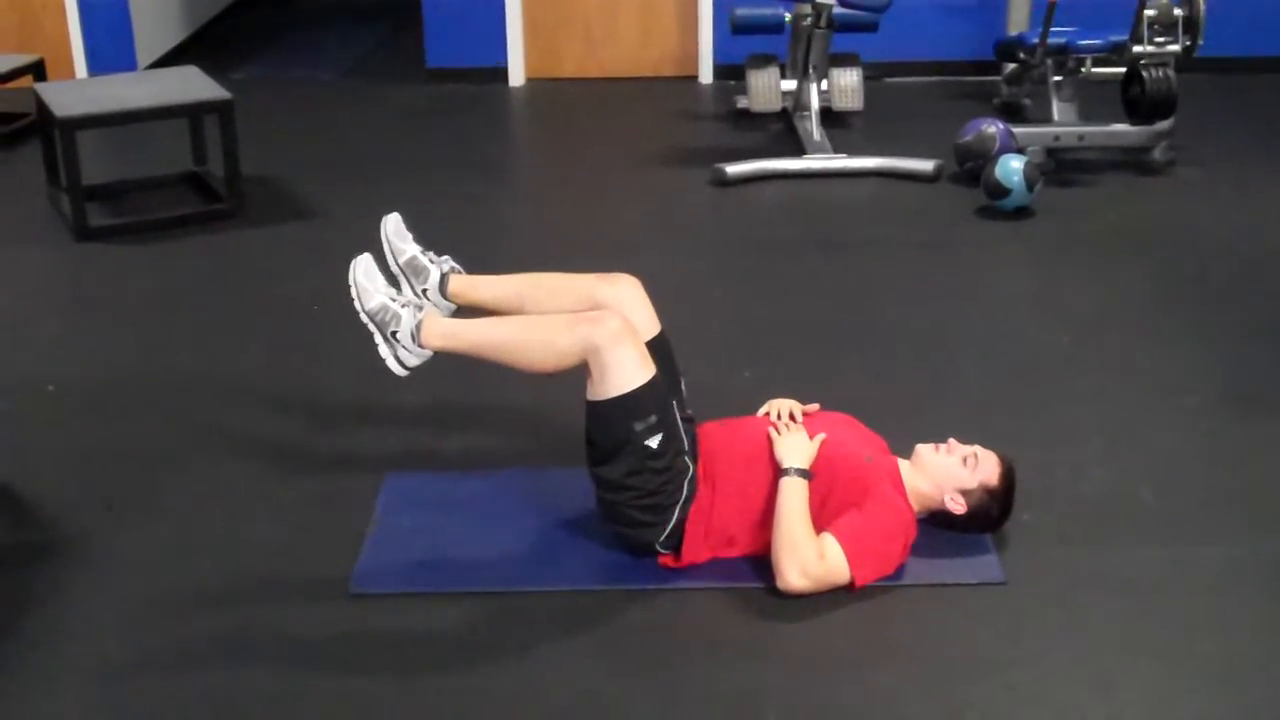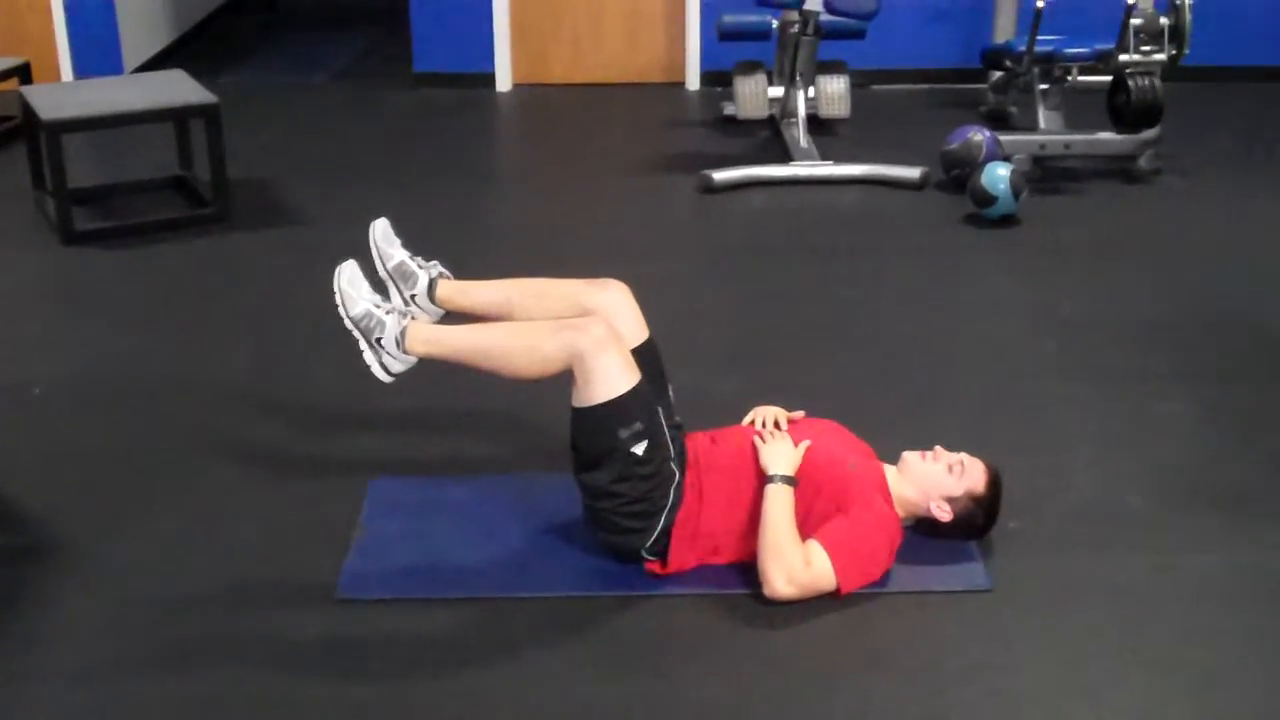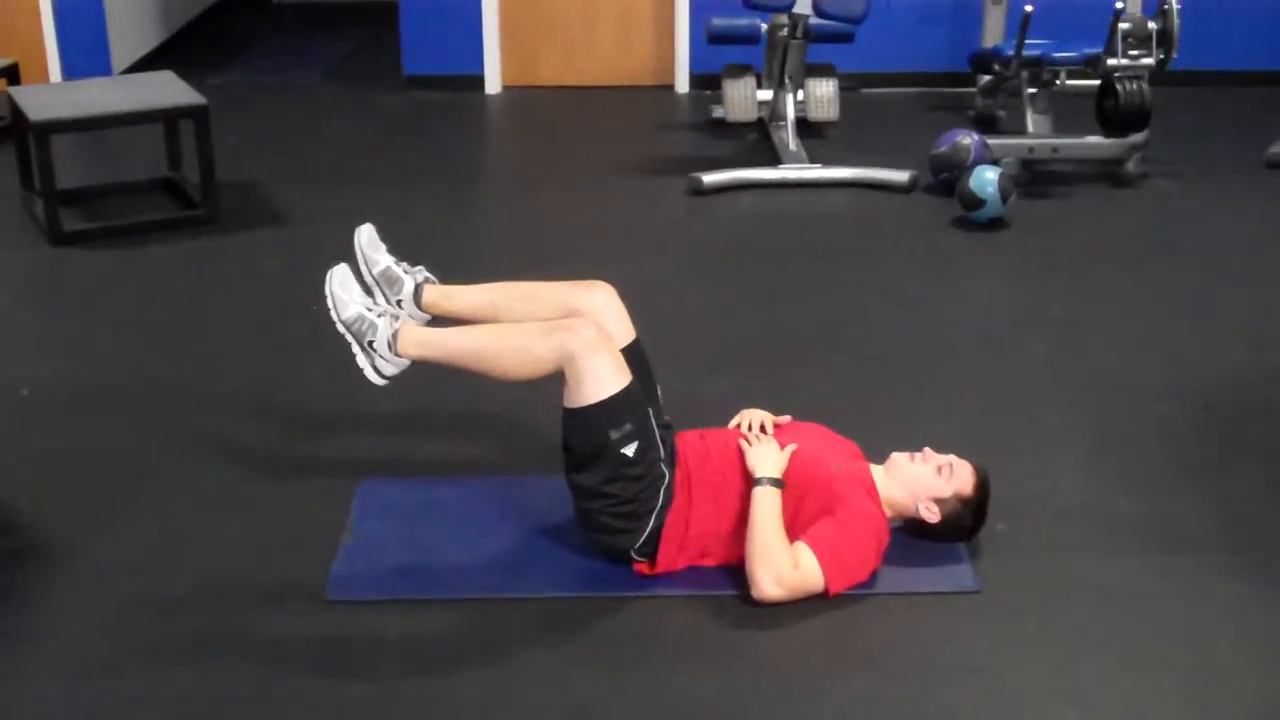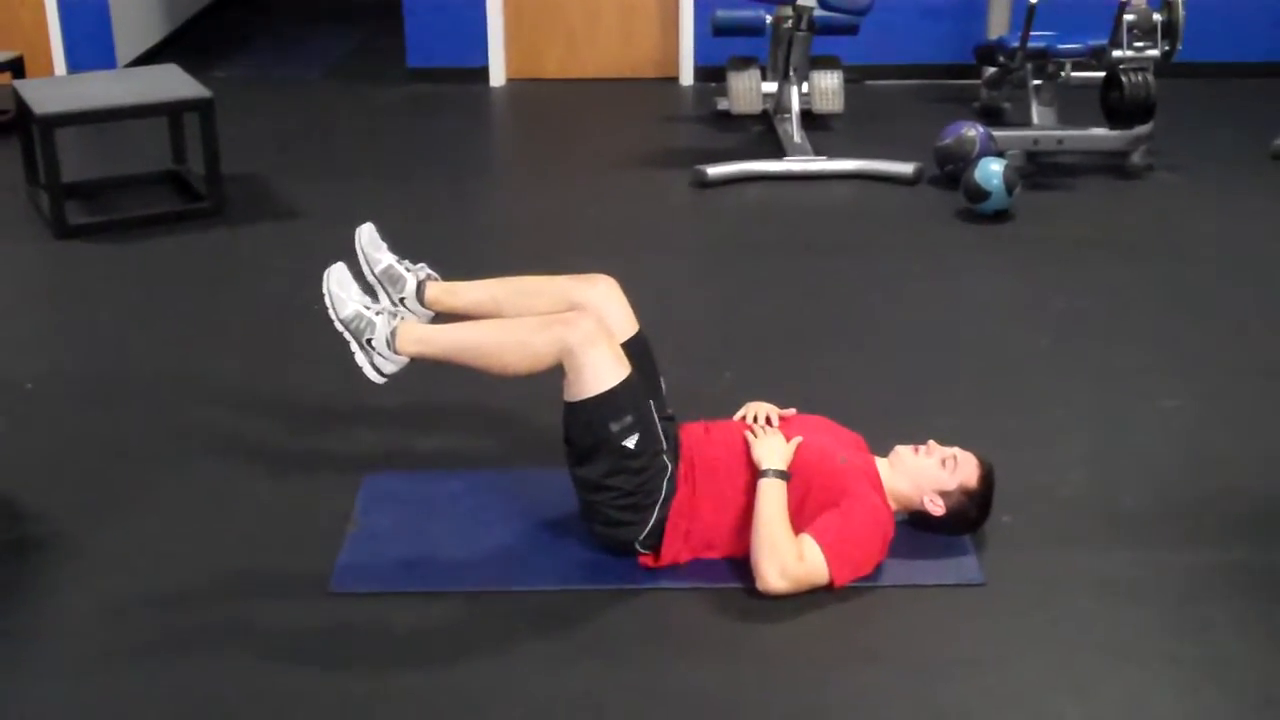
dt=0.4s
person 1, frame 1
left shoulder: (888, 521)
right shoulder: (875, 457)
left elbow: (796, 575)
left wrist: (795, 468)
right wrist: (784, 409)
left hip: (666, 507)
right hip: (688, 449)
left knee: (605, 331)
right knee: (619, 291)
left ankle: (417, 334)
right ankle: (445, 286)
person 1, frame 2
left shoulder: (874, 528)
right shoulder: (861, 462)
left elbow: (782, 581)
left wrist: (779, 475)
right wrist: (770, 416)
left hip: (652, 513)
right hip: (676, 457)
left knee: (589, 338)
right knee: (608, 297)
left ankle: (402, 341)
right ankle: (434, 292)
person 1, frame 3
left shoulder: (861, 527)
right shoulder: (849, 461)
left elbow: (770, 582)
left wrist: (767, 477)
right wrist: (759, 419)
left hip: (642, 514)
right hip: (665, 457)
left knee: (580, 338)
right knee: (593, 298)
left ankle: (393, 343)
right ankle: (419, 297)
person 1, frame 4
left shoulder: (867, 521)
right shoulder: (855, 455)
left elbow: (775, 574)
left wrist: (773, 469)
right wrist: (763, 412)
left hip: (646, 505)
right hip: (668, 448)
left knee: (578, 331)
right knee: (595, 290)
left ankle: (393, 342)
right ankle: (424, 295)
